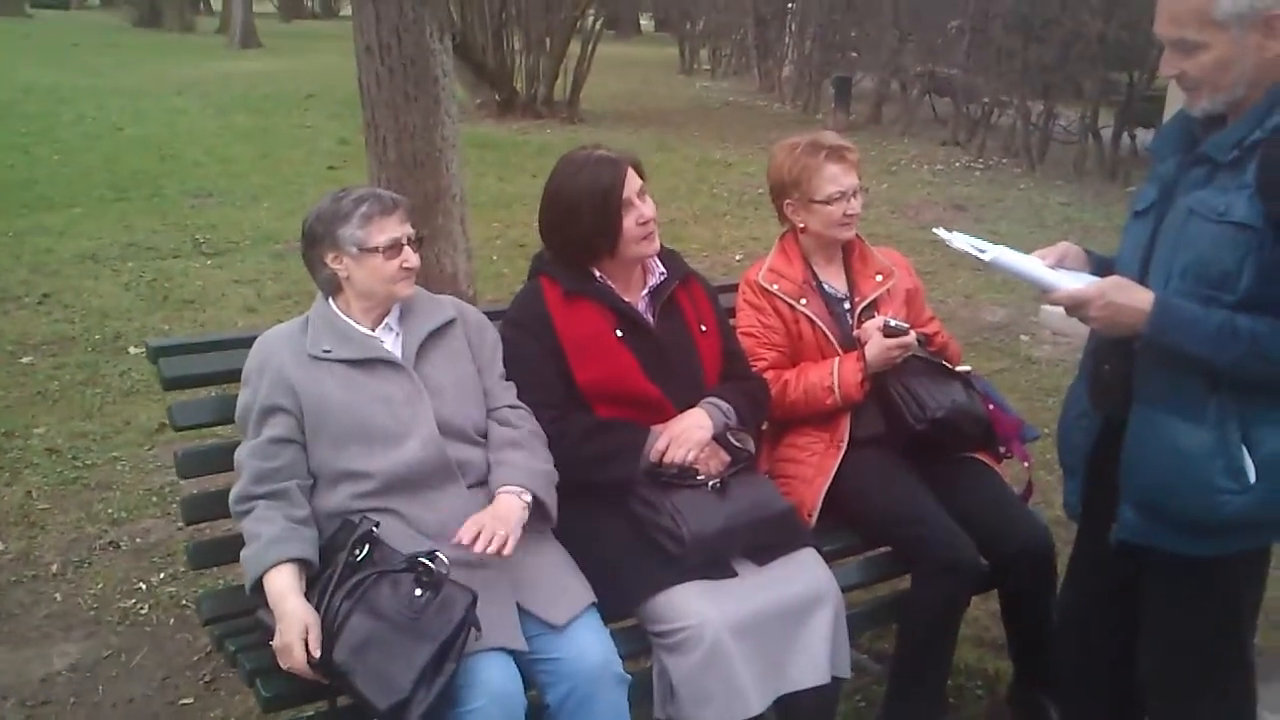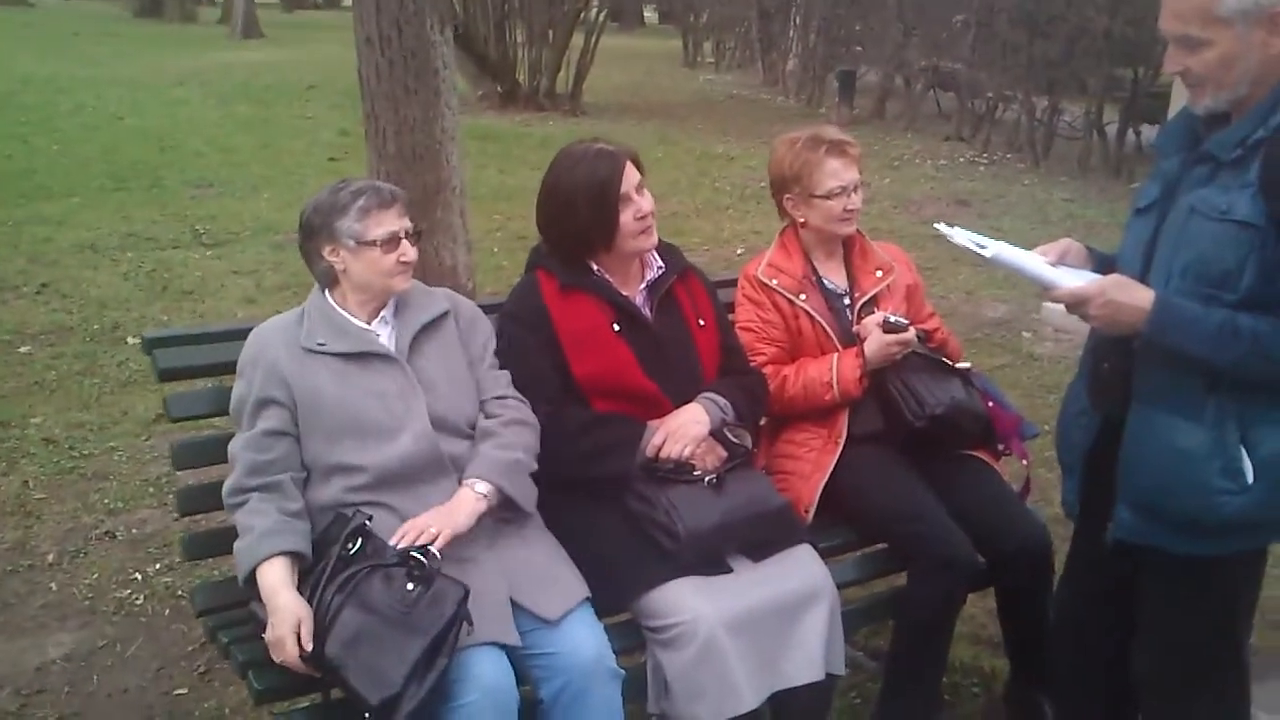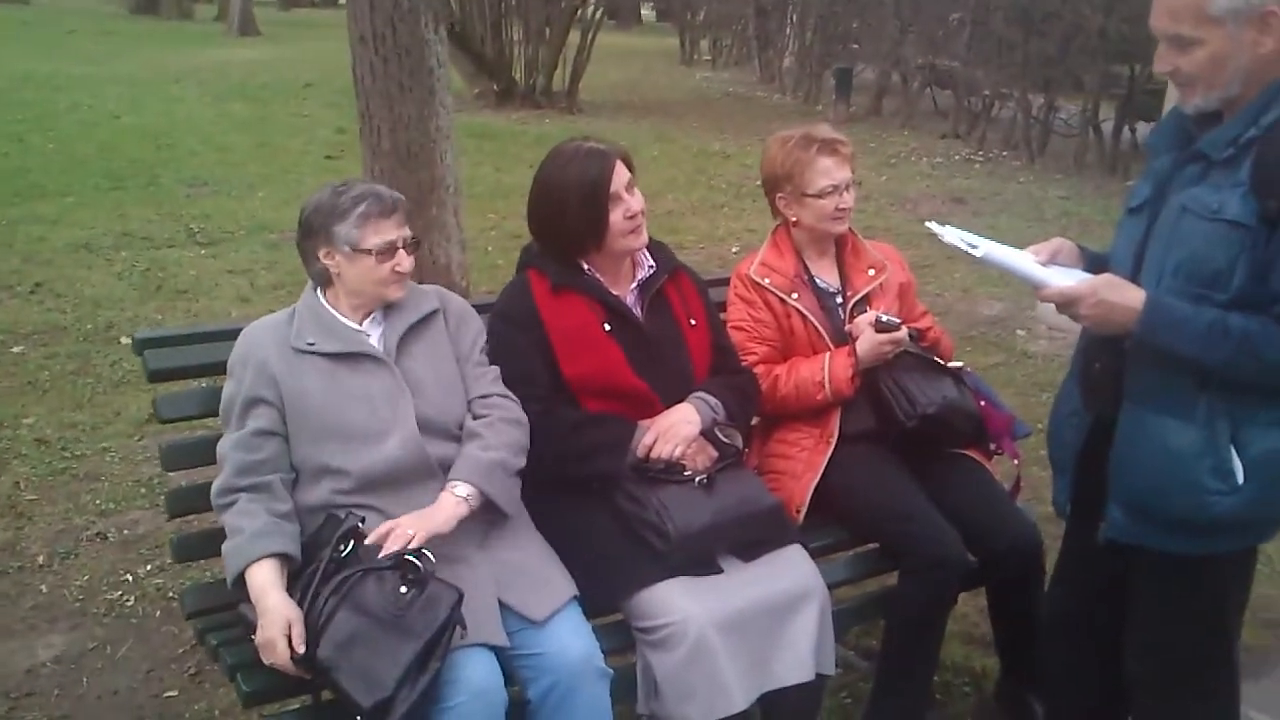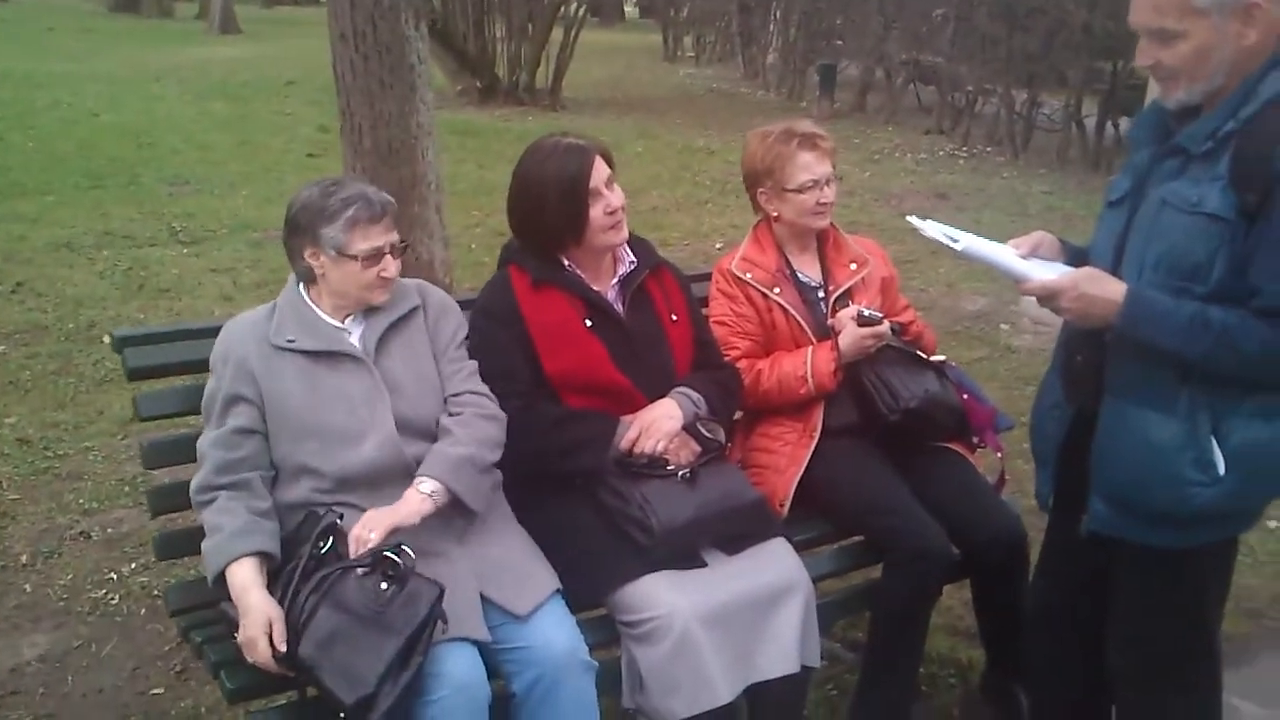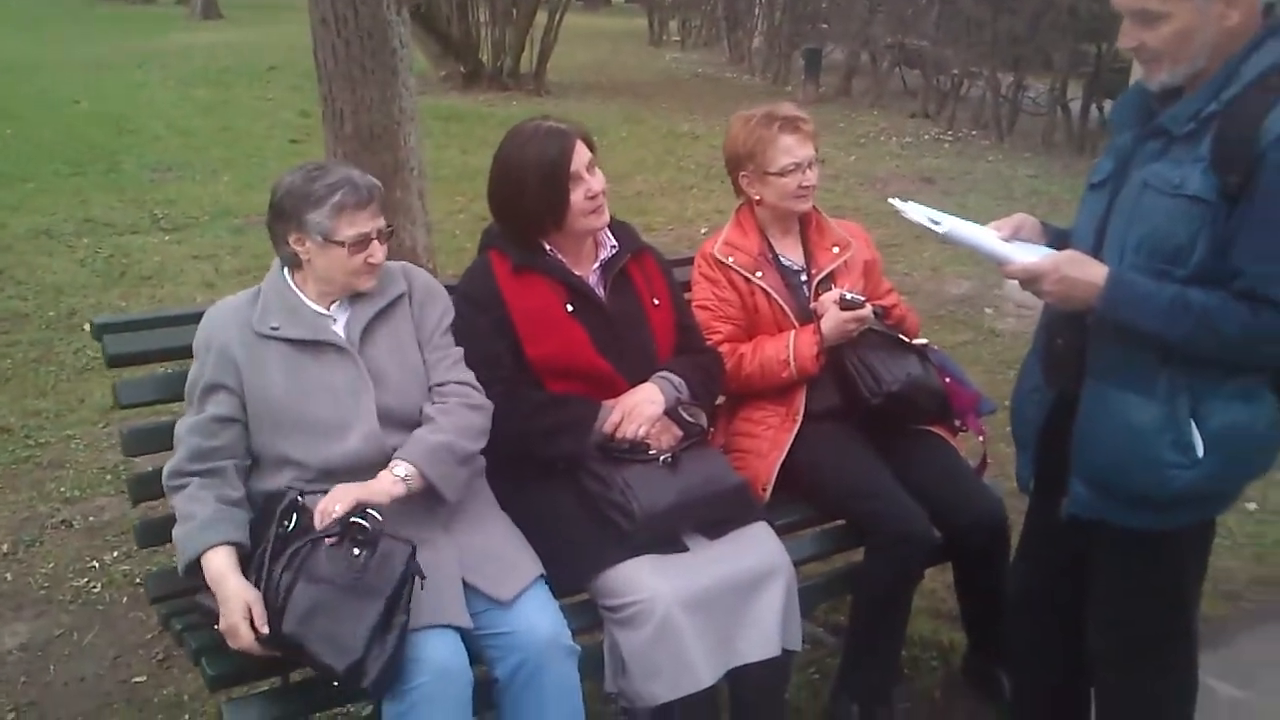
dt=0.2s
person 1, frame 1
right shoulder: (1187, 136)
left wrist: (1154, 316)
right wrist: (1094, 266)
left hip: (1209, 484)
right hip: (1123, 454)
right knee: (1088, 653)
person 1, frame 2
right shoulder: (1193, 134)
left wrist: (1154, 316)
right wrist: (1095, 265)
left hip: (1208, 482)
right hip: (1122, 453)
right knee: (1084, 648)
person 1, frame 3
right shoulder: (1185, 133)
left wrist: (1144, 316)
right wrist: (1087, 264)
left hip: (1199, 479)
right hip: (1112, 451)
right knee: (1074, 646)
person 1, frame 4
right shoulder: (1167, 125)
left wrist: (1127, 308)
right wrist: (1067, 256)
left hip: (1181, 470)
right hip: (1095, 441)
right knee: (1058, 635)
person 1, frame 5
right shoulder: (1151, 107)
left wrist: (1108, 293)
right wrist: (1052, 240)
left hip: (1160, 452)
right hip: (1077, 422)
left knee: (1137, 655)
right knee: (1041, 615)
person 2, frame 1
left shoulder: (891, 267)
right shoulder: (764, 288)
left elbow: (940, 348)
right elbow: (768, 393)
left wrist: (907, 350)
right wrist: (860, 365)
right hip: (833, 447)
left knee: (1028, 542)
right knee: (951, 557)
person 2, frame 2
left shoulder: (891, 262)
right shoulder: (764, 283)
left elbow: (940, 343)
right elbow: (767, 387)
left wrist: (908, 345)
right wrist: (860, 361)
right hip: (831, 442)
left knee: (1026, 541)
right knee: (948, 554)
person 2, frame 3
left shoulder: (884, 261)
right shoulder: (757, 282)
left elbow: (932, 342)
right elbow: (759, 387)
left wrist: (901, 344)
right wrist: (852, 360)
right hip: (824, 442)
left knee: (1016, 540)
right knee: (938, 553)
person 2, frame 4
left shoulder: (866, 256)
right shoulder: (739, 277)
left elbow: (915, 336)
right elbow: (741, 381)
left wrist: (885, 340)
right wrist: (835, 353)
right hip: (807, 435)
left knee: (1000, 531)
right knee: (922, 545)
person 2, frame 5
left shoulder: (849, 240)
right shoulder: (721, 261)
left elbow: (898, 319)
right elbow: (723, 366)
left wrist: (868, 325)
right wrist: (816, 338)
right hip: (789, 420)
left knee: (981, 514)
right knee: (904, 528)
left ankle: (992, 658)
person 3, frame 1
left shoulder: (684, 285)
right shoulder: (538, 312)
left elbow: (749, 386)
right elbow: (546, 436)
left wrist: (709, 416)
right wrist: (654, 444)
left hip: (710, 483)
right hip: (611, 499)
left knee: (814, 588)
right knee: (704, 620)
person 3, frame 2
left shoulder: (683, 280)
right shoulder: (535, 306)
left elbow: (748, 381)
right elbow: (543, 432)
left wrist: (707, 409)
right wrist: (651, 438)
left hip: (707, 479)
right hip: (606, 494)
left knee: (809, 584)
right knee: (697, 617)
person 3, frame 3
left shoulder: (674, 279)
right shoulder: (526, 305)
left elbow: (739, 381)
right elbow: (535, 432)
left wrist: (698, 410)
right wrist: (641, 438)
left hip: (699, 478)
right hip: (596, 495)
left knee: (800, 585)
right knee: (687, 617)
person 3, frame 4
left shoulder: (656, 275)
right shoulder: (507, 302)
left elbow: (722, 376)
right elbow: (515, 428)
left wrist: (680, 404)
right wrist: (625, 433)
left hip: (681, 474)
right hip: (578, 490)
left knee: (784, 578)
right knee: (671, 610)
person 3, frame 5
left shoulder: (637, 259)
right shoulder: (488, 288)
left elbow: (704, 361)
right elbow: (498, 414)
left wrist: (663, 388)
right wrist: (606, 417)
left hip: (663, 457)
right hip: (561, 475)
left knee: (765, 562)
right knee: (653, 595)
person 4, frame 1
left shoulder: (458, 322)
right shoulder: (281, 357)
left elbow: (511, 422)
right elbow: (271, 494)
left wrist: (513, 502)
right wrist: (287, 599)
left hip: (501, 531)
left knee: (593, 667)
person 4, frame 2
left shoulder: (454, 314)
right shoulder: (276, 349)
left elbow: (508, 415)
right elbow: (265, 487)
left wrist: (469, 501)
right wrist: (279, 593)
left hip: (493, 527)
left knee: (586, 661)
person 4, frame 3
left shoulder: (446, 312)
right shoulder: (267, 349)
left elbow: (499, 417)
right elbow: (254, 487)
left wrist: (450, 505)
right wrist: (269, 595)
left hip: (481, 527)
right hip: (376, 553)
left knee: (574, 662)
person 4, frame 4
left shoulder: (428, 306)
right shoulder: (248, 345)
left elbow: (478, 415)
right elbow: (232, 485)
left wrist: (416, 501)
right wrist: (249, 592)
left hip: (462, 521)
right hip: (354, 546)
left knee: (558, 654)
person 4, frame 5
left shoulder: (414, 291)
right shoulder: (232, 330)
left elbow: (464, 405)
right elbow: (205, 472)
left wrist: (390, 482)
right wrist: (226, 580)
left hip: (445, 506)
left knee: (541, 639)
right knee: (435, 666)
